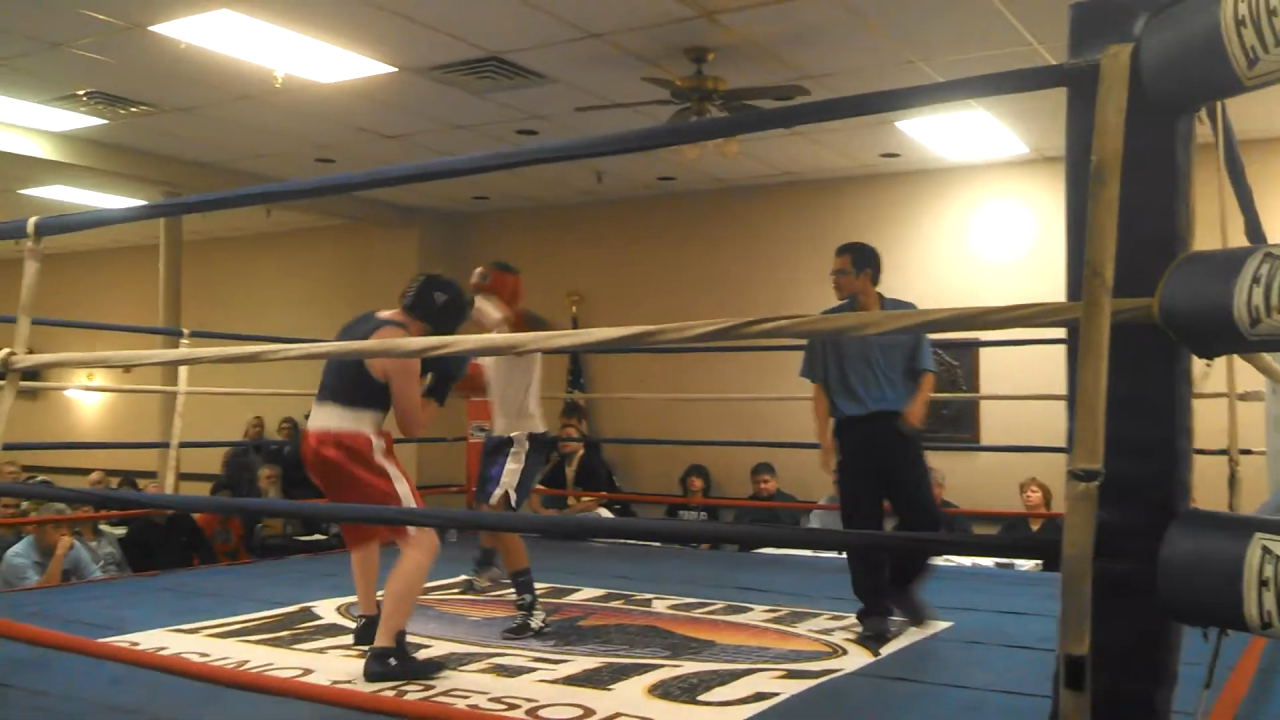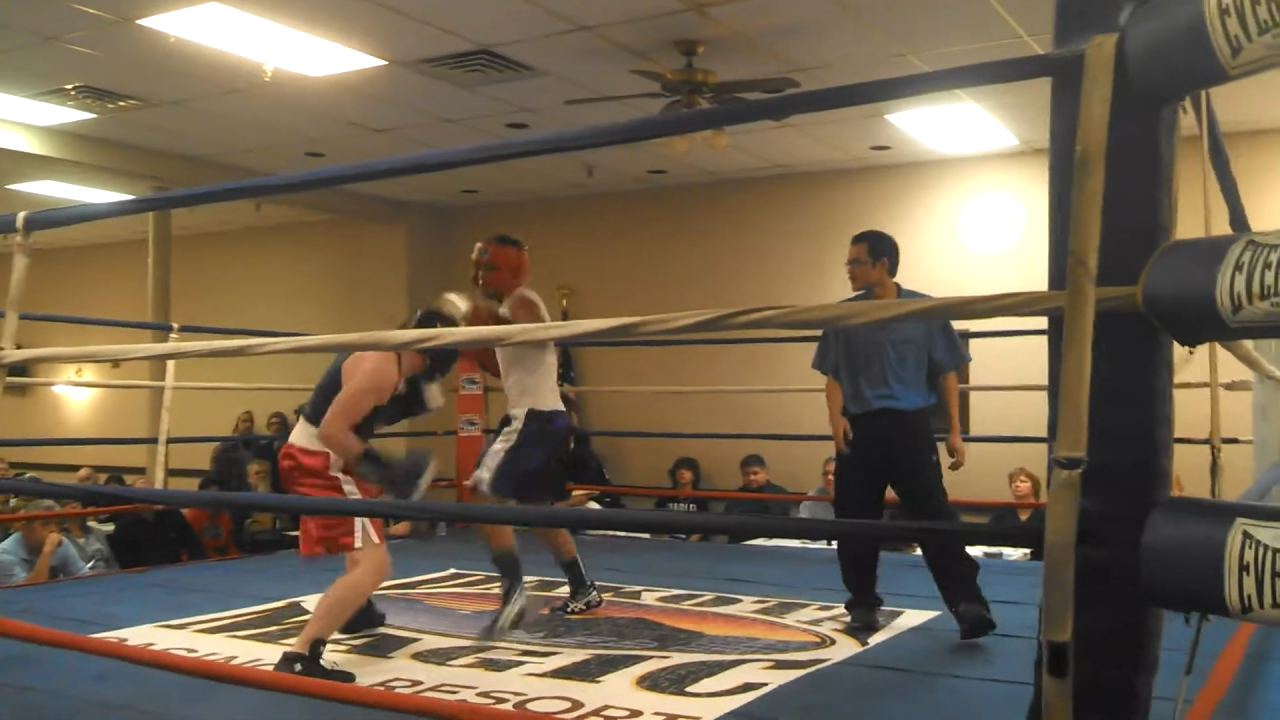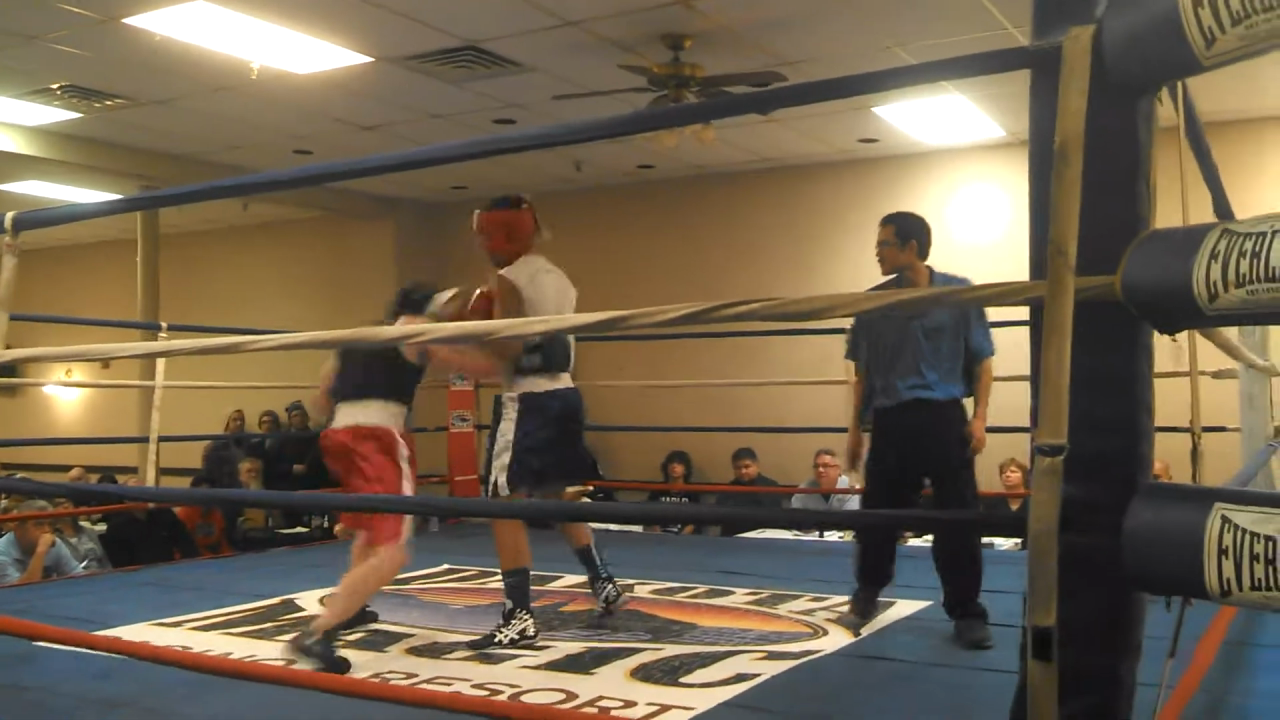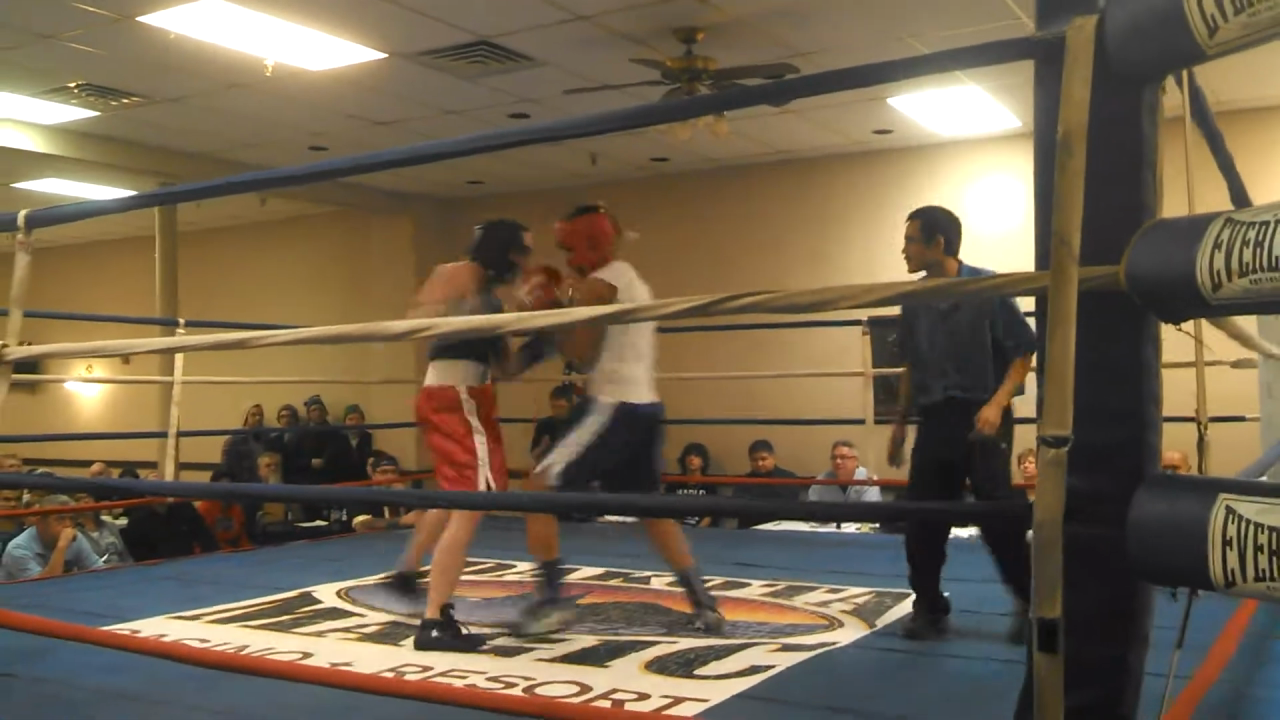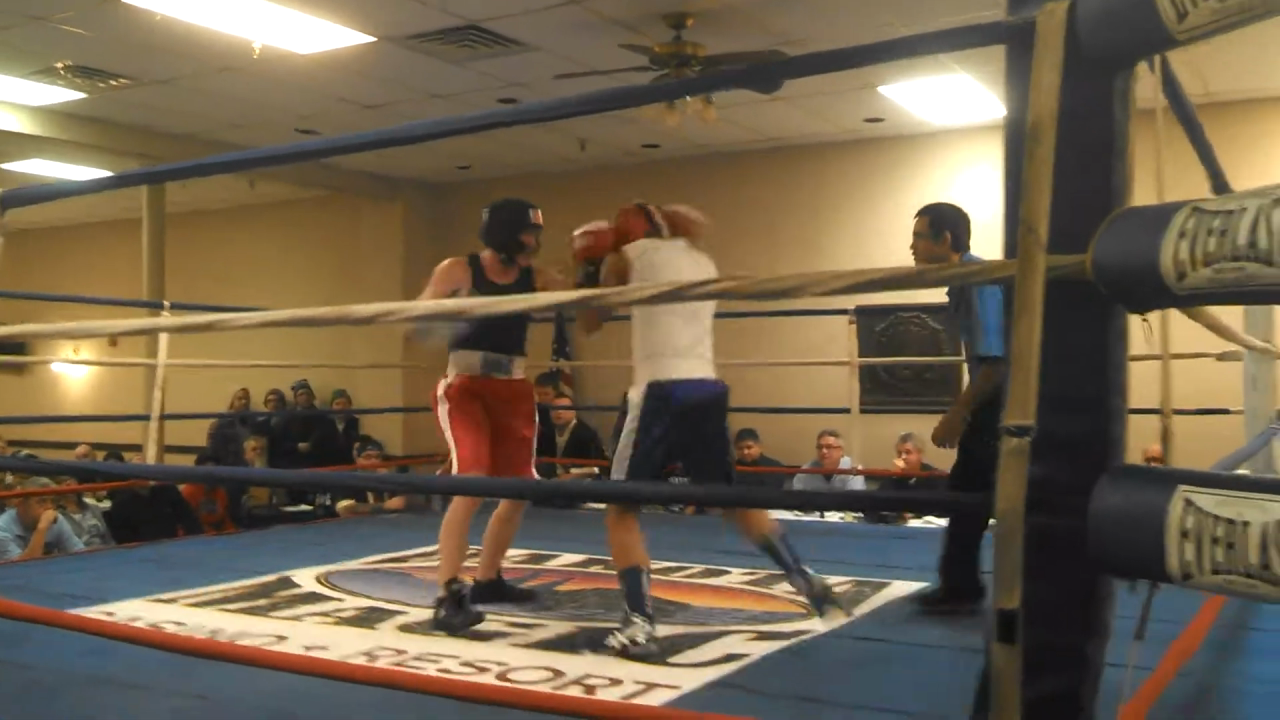
dt=0.3s
person 1, frame 1
left shoulder: (515, 326)
right shoulder: (489, 330)
left elbow: (542, 328)
left wrist: (506, 316)
right wrist: (472, 376)
left hip: (524, 439)
right hip: (501, 437)
left knee: (495, 512)
right knee: (485, 508)
left ankle: (531, 608)
right ankle: (486, 567)
person 1, frame 2
left shoulder: (520, 303)
right shoulder: (516, 304)
left elbow: (538, 338)
right elbow: (503, 369)
left wrist: (490, 316)
right wrist: (482, 349)
left hip: (534, 421)
right hip: (541, 417)
left knee: (482, 496)
left ankle: (513, 591)
right ankle: (582, 590)
person 1, frame 3
left shoulder: (508, 281)
right shoulder: (561, 281)
left elbow: (506, 351)
left hip: (526, 401)
right hip: (564, 397)
left knee: (505, 507)
right knee: (553, 497)
left ankle: (519, 618)
right ankle: (602, 582)
person 1, frame 4
left shoulder: (602, 284)
right shoulder: (633, 284)
left elbow: (580, 354)
left hip: (614, 411)
right hip: (645, 410)
left knee: (538, 493)
right knee: (652, 511)
left ankle: (550, 604)
right ankle: (703, 606)
person 1, frame 5
left shoulder: (629, 254)
right shoulder: (703, 263)
left elbow: (590, 321)
left wrist: (588, 273)
left hip: (660, 394)
right hip: (707, 389)
left knee: (620, 510)
left ankle: (638, 623)
right ankle: (805, 582)
person 2, frame 1
left shoulder: (905, 315)
left elbow: (926, 372)
right elbow: (821, 387)
left wrist: (919, 404)
right wrist: (825, 437)
left hip: (898, 429)
right hip: (854, 432)
left knee: (923, 515)
right knee: (862, 524)
left ankle: (900, 585)
right ankle: (875, 611)
person 2, frame 2
left shoulder: (925, 312)
left elbow: (946, 374)
right elbow: (833, 378)
left wrist: (954, 430)
right wrist: (837, 419)
left hip: (911, 427)
right hip: (861, 430)
left knee: (935, 518)
right knee: (856, 522)
left ankle: (968, 606)
right ankle: (862, 606)
person 2, frame 3
left shoulder: (959, 294)
left elbow: (981, 362)
right elbow: (862, 370)
left wrist: (980, 417)
right wrist: (855, 427)
left hip: (944, 418)
right hip: (891, 422)
right knee: (878, 513)
left ankle: (967, 613)
right ankle: (869, 587)
person 2, frame 4
left shoulder: (991, 289)
right shoulder: (915, 300)
left elbow: (1023, 353)
left wrist: (996, 405)
right wrist: (900, 424)
left hip: (984, 418)
right hip: (935, 419)
left knee: (998, 514)
right knee: (924, 519)
left ankle: (1032, 602)
right ankle: (929, 609)
person 2, frame 5
left shoulder: (980, 283)
right shoulder: (960, 285)
left elbow: (995, 361)
left wrist: (957, 413)
right wrist: (955, 413)
left hip: (1005, 407)
right hip: (989, 405)
right knee: (965, 493)
right ankle: (959, 586)
person 3, frame 1
left shoulder: (367, 321)
right elbow: (413, 425)
left wrist: (427, 370)
right wrist: (442, 385)
left hip: (318, 440)
right hip: (351, 444)
left knee: (364, 525)
right knee: (421, 542)
left ankle: (369, 617)
right ankle: (385, 653)
person 3, frame 2
left shoulder: (389, 362)
right shoulder: (381, 366)
right elbow: (332, 427)
left wrist: (410, 403)
right wrist: (381, 467)
left hip: (307, 455)
right hip: (318, 461)
left knee: (368, 526)
right knee: (373, 563)
left ankle: (354, 612)
right ankle: (301, 656)
person 3, frame 3
left shoulder: (358, 342)
right shoulder: (418, 327)
left elbow: (324, 401)
right elbow: (476, 365)
left hip: (339, 437)
right hip: (377, 440)
left knee: (373, 522)
right knee: (391, 552)
left ankle: (348, 607)
right ankle: (319, 633)
person 3, frame 4
left shoulder: (488, 292)
right shoulder: (457, 275)
left elbow: (502, 367)
right elbow: (422, 319)
left wrist: (533, 348)
left hip: (461, 398)
right hip: (453, 398)
left knee: (463, 497)
right knee: (470, 508)
left ankle: (408, 569)
right ankle: (434, 623)
person 3, frame 5
left shoulder: (537, 278)
right shoulder: (457, 270)
left hip: (512, 390)
right hip: (464, 389)
left knee: (517, 492)
right knee: (470, 488)
left ankle: (487, 580)
right ankle: (449, 597)
